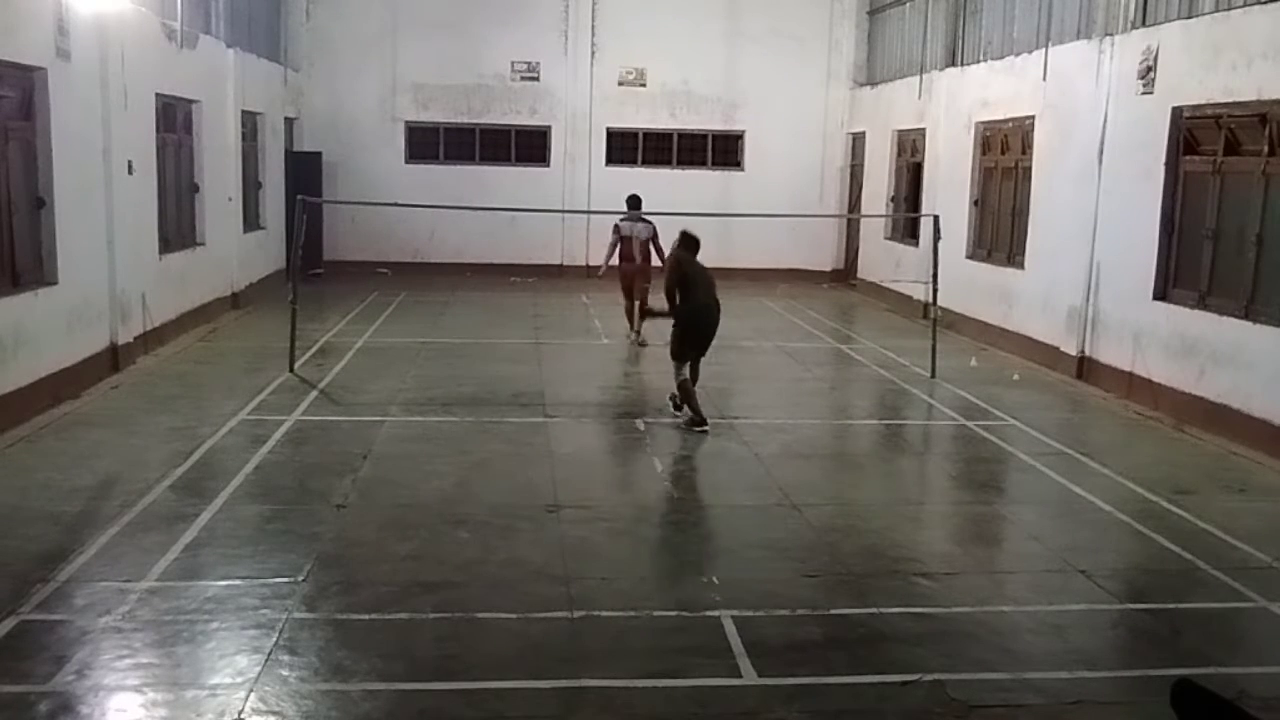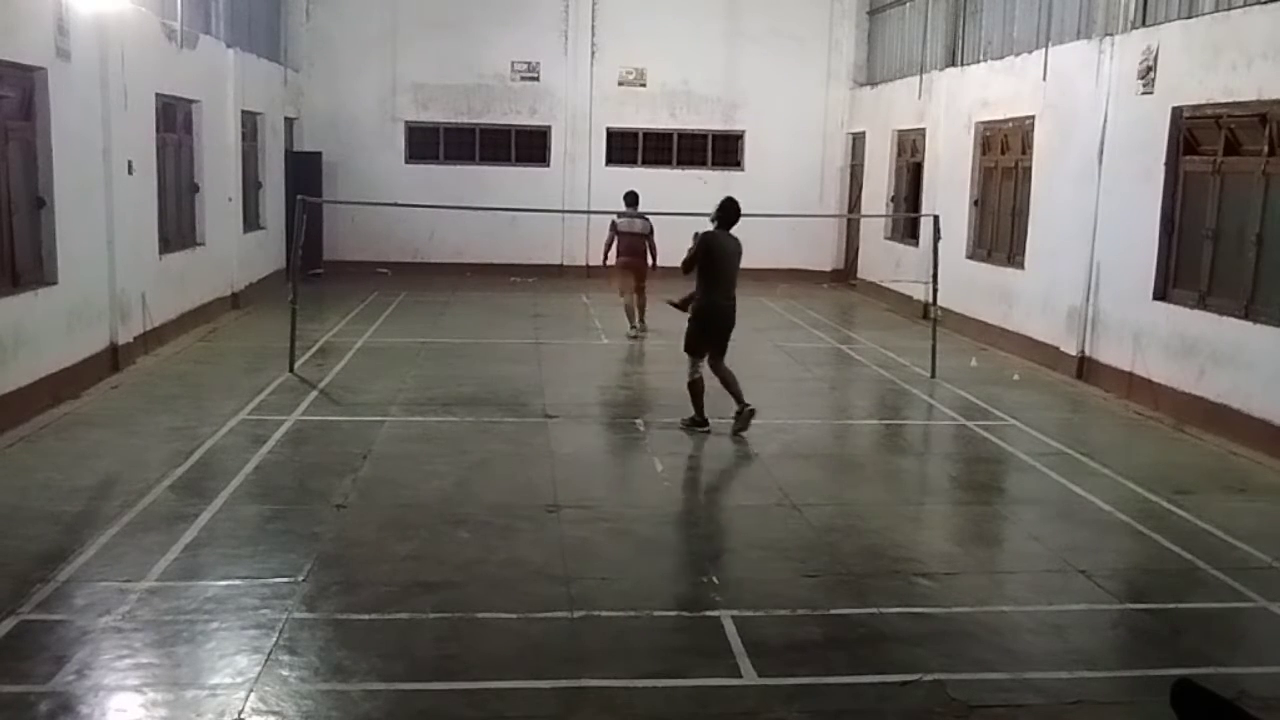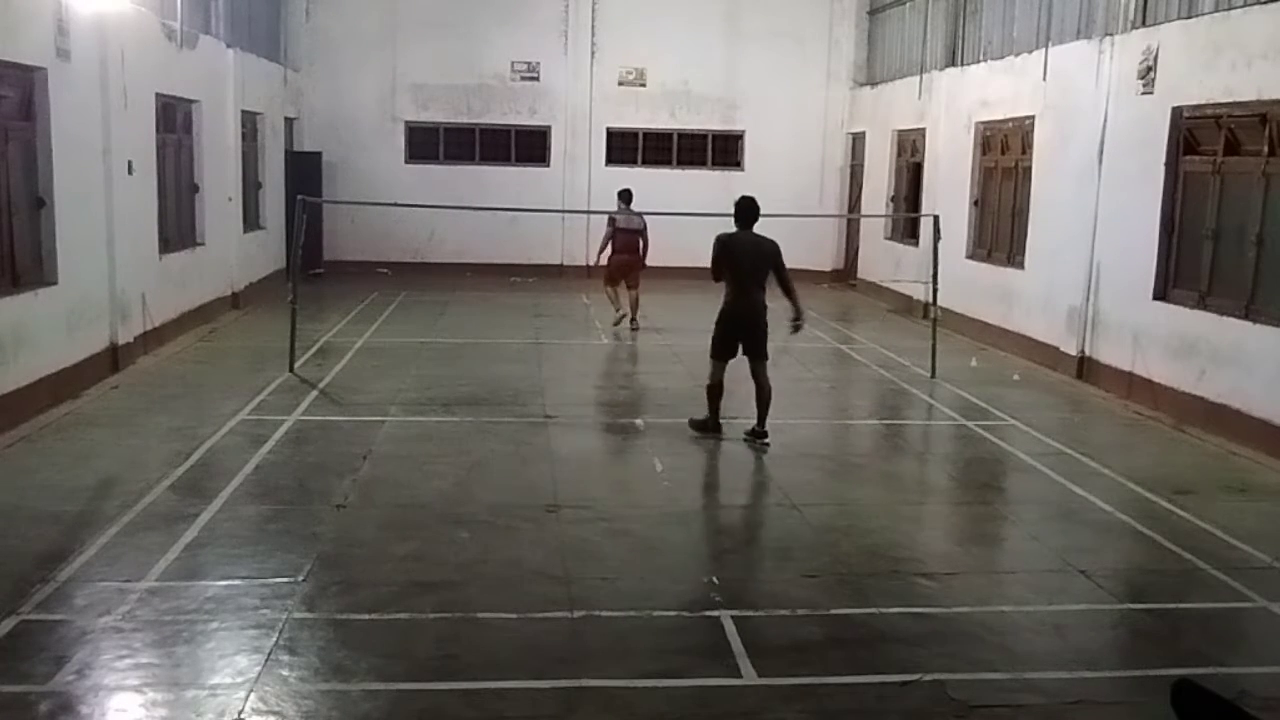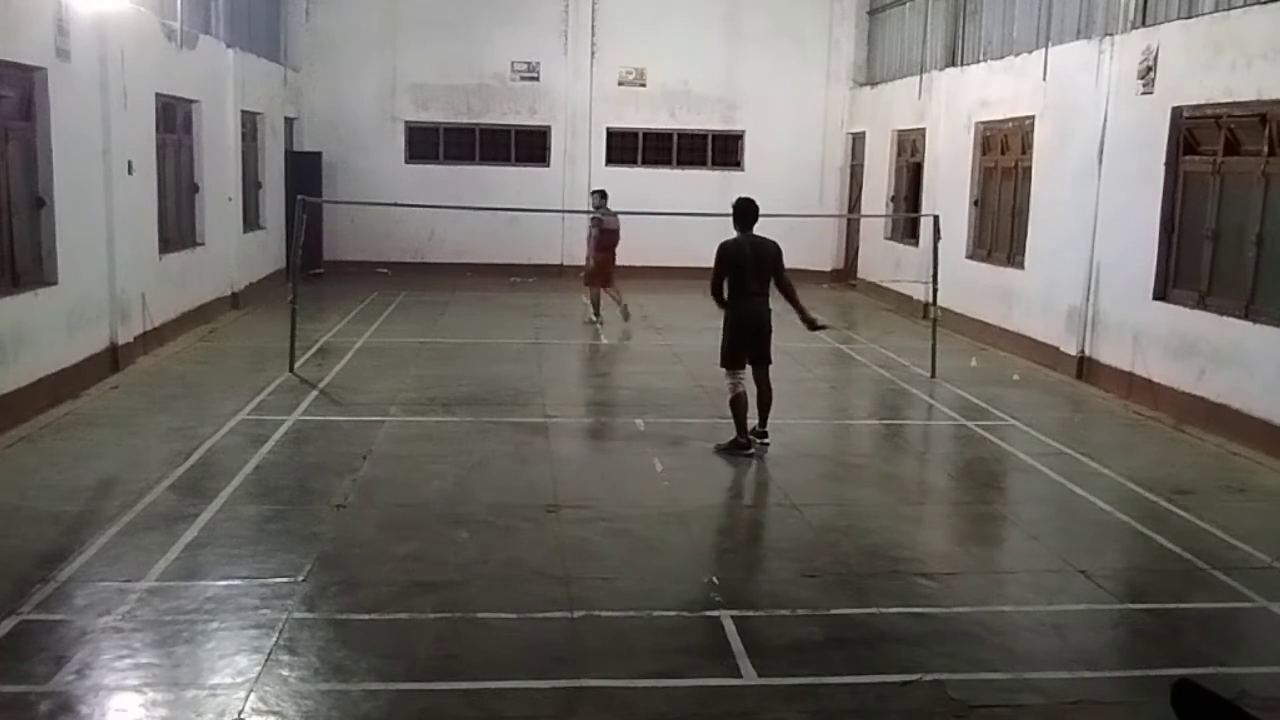
dt=0.4s
person 1, frame 1
left shoulder: (677, 258)
right shoulder: (701, 268)
left elbow: (670, 288)
left wrist: (672, 309)
right wrist: (661, 313)
left hip: (692, 314)
right hip: (712, 315)
left knee: (680, 368)
right knee: (694, 362)
left ankle: (699, 419)
right ankle: (680, 401)
person 1, frame 2
left shoulder: (707, 238)
right shoulder: (735, 244)
left elbow: (686, 268)
left wrist: (694, 248)
right wrist: (691, 297)
left hip: (706, 308)
right hip: (728, 309)
left knee: (695, 365)
right knee: (718, 363)
left ankle: (699, 419)
right ankle: (743, 406)
person 1, frame 3
left shoulder: (724, 241)
right shoulder: (769, 246)
left elbow: (717, 276)
right elbow: (785, 281)
right wrist: (797, 310)
left hip: (732, 312)
right hip: (758, 314)
left knee: (716, 368)
right knee: (760, 372)
left ankle: (713, 422)
right ankle: (760, 429)
person 1, frame 4
left shoulder: (727, 249)
right shoulder: (772, 247)
left elbow: (715, 289)
right elbow: (784, 285)
left wrist: (726, 306)
right wrist: (805, 315)
left hip: (739, 317)
right hip: (762, 317)
left knee: (735, 379)
right knee: (762, 376)
left ankle: (743, 439)
right ankle: (761, 431)
